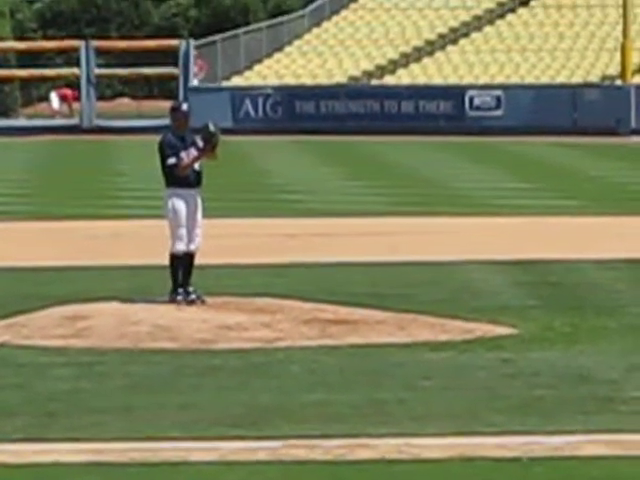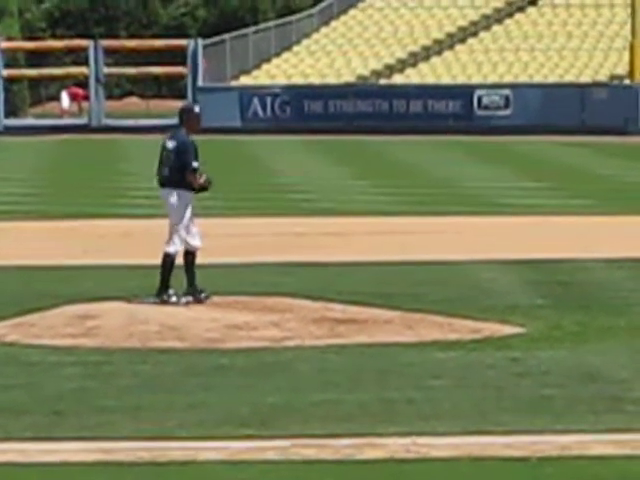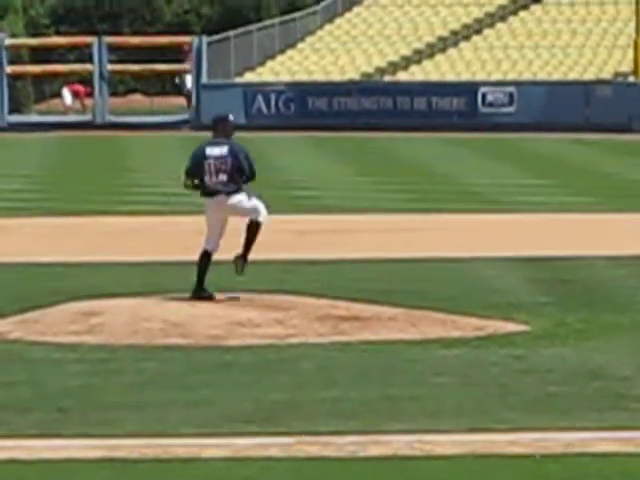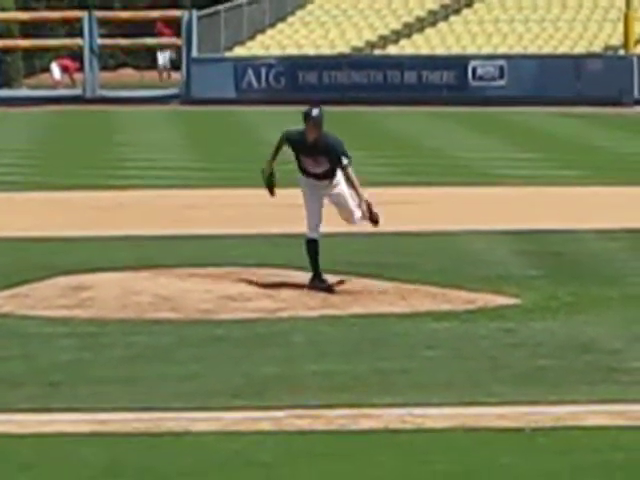
dt=1s
person 1, frame 1
left shoulder: (192, 137)
right shoulder: (167, 141)
left elbow: (212, 155)
right elbow: (179, 170)
left wrist: (209, 146)
right wrist: (198, 155)
left hip: (194, 193)
right hip: (177, 194)
left knee: (193, 242)
right knee: (179, 244)
left ankle: (186, 286)
right ankle: (175, 289)
person 1, frame 2
left shoulder: (170, 139)
right shoulder: (187, 143)
left elbow: (160, 171)
right elbow: (190, 177)
right wrist: (201, 183)
left hip: (172, 192)
right hip: (180, 195)
left knee: (192, 241)
right knee: (175, 243)
left ankle: (191, 288)
right ankle: (163, 291)
person 1, frame 3
left shoulder: (200, 151)
right shoulder: (236, 148)
left elbow: (187, 183)
right elbow: (251, 176)
left hip: (212, 203)
right hip: (235, 200)
left knee: (210, 243)
right knee: (260, 211)
left ankle: (199, 288)
right ankle: (243, 256)
person 1, frame 4
left shoulder: (332, 143)
right shoulder: (296, 137)
left elbow: (347, 170)
right elbow: (283, 138)
left wrist: (361, 197)
right wrist: (271, 162)
left hip: (333, 181)
right hip: (310, 183)
left knee: (351, 217)
right knee: (313, 228)
left ankle: (366, 211)
right ankle: (316, 277)
